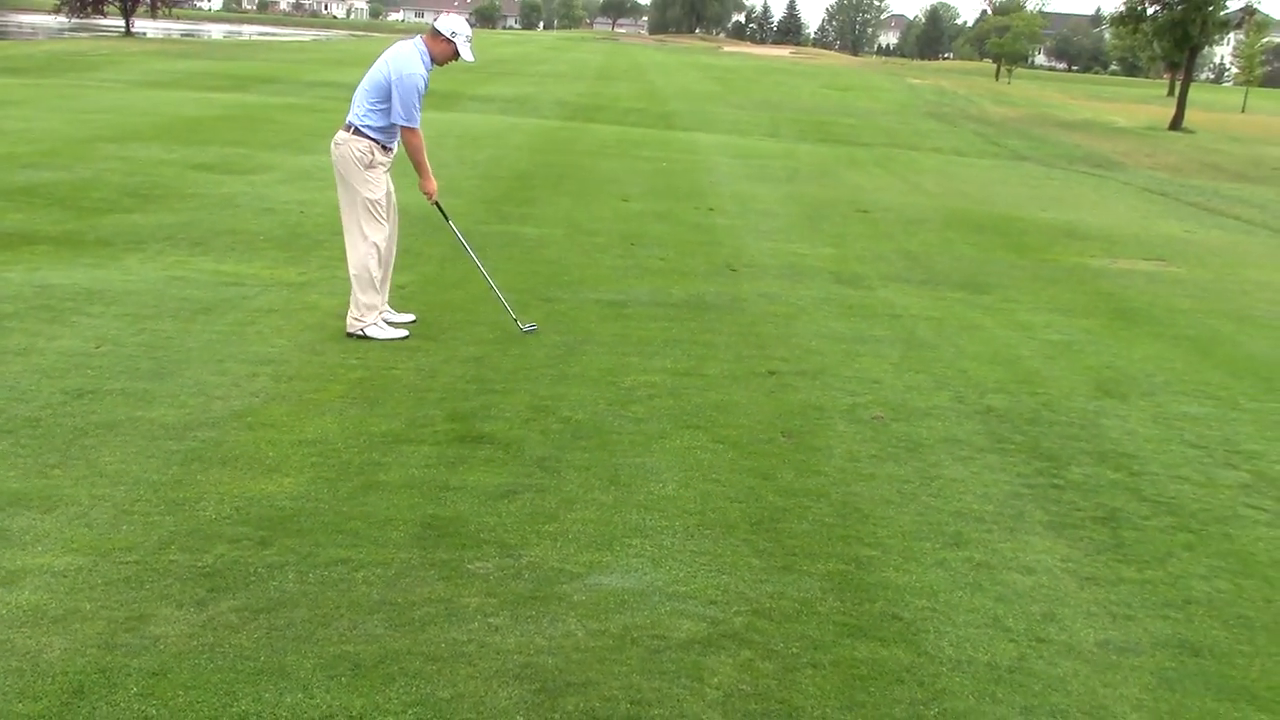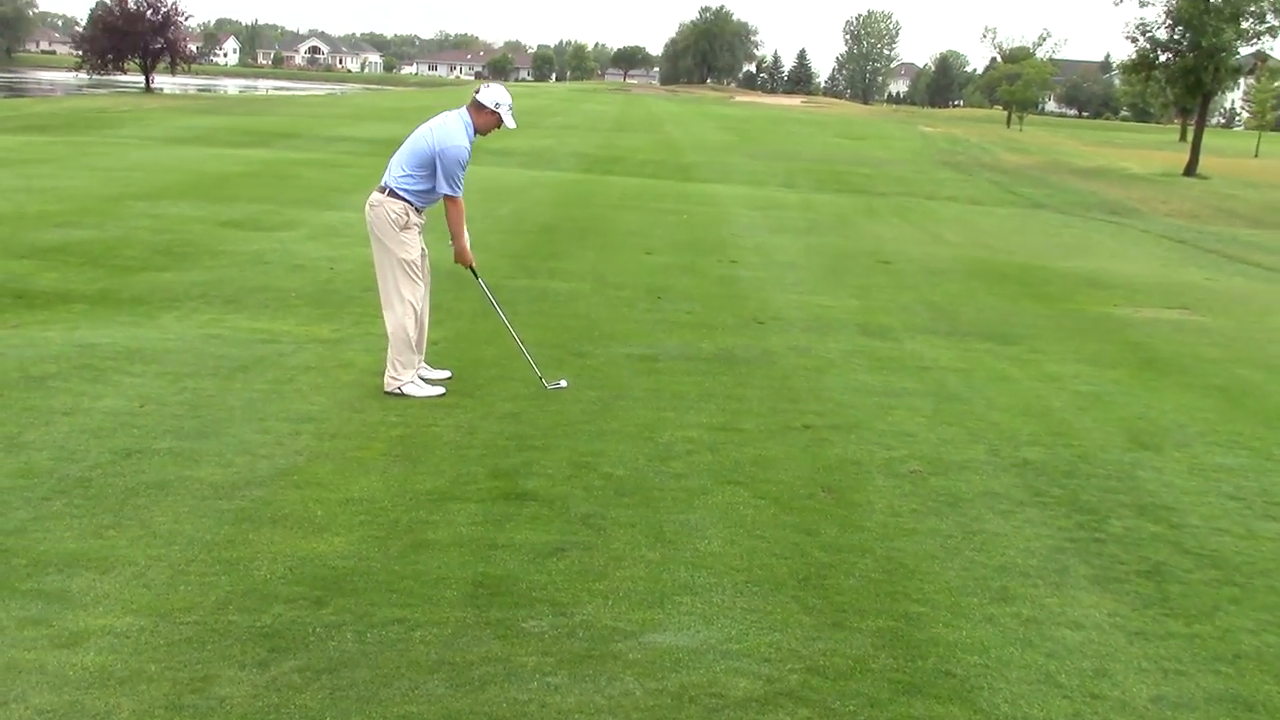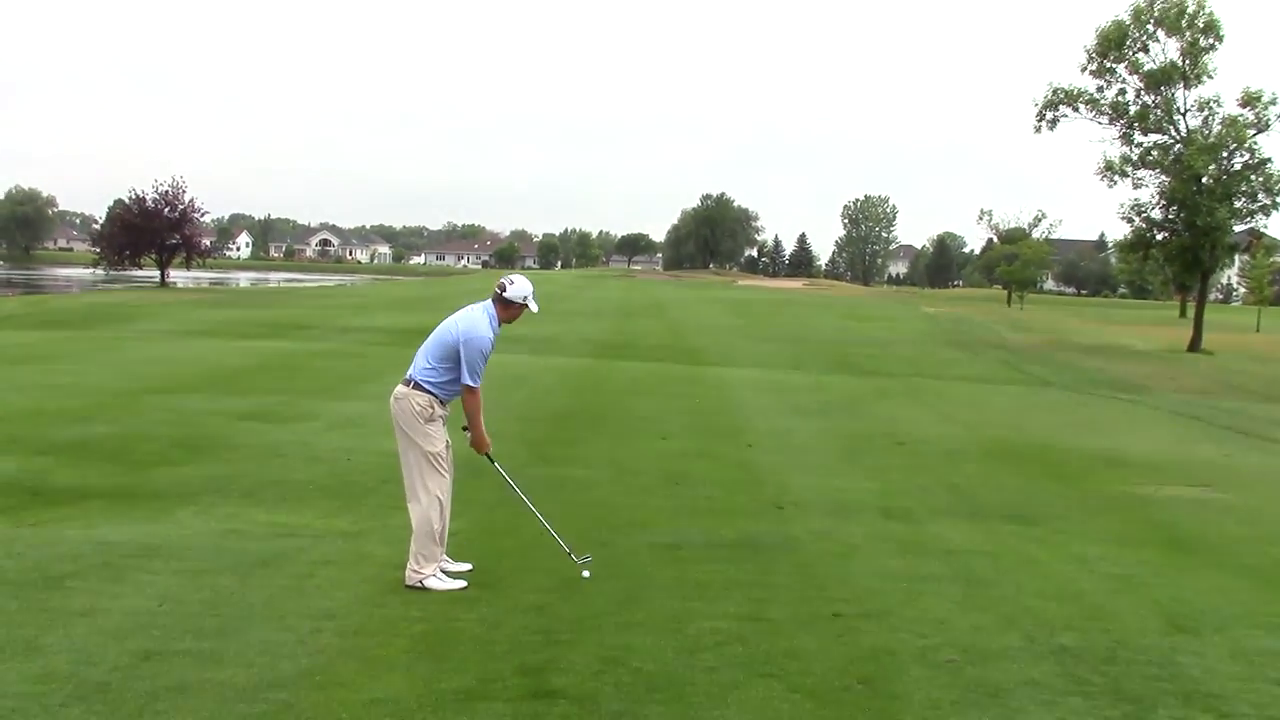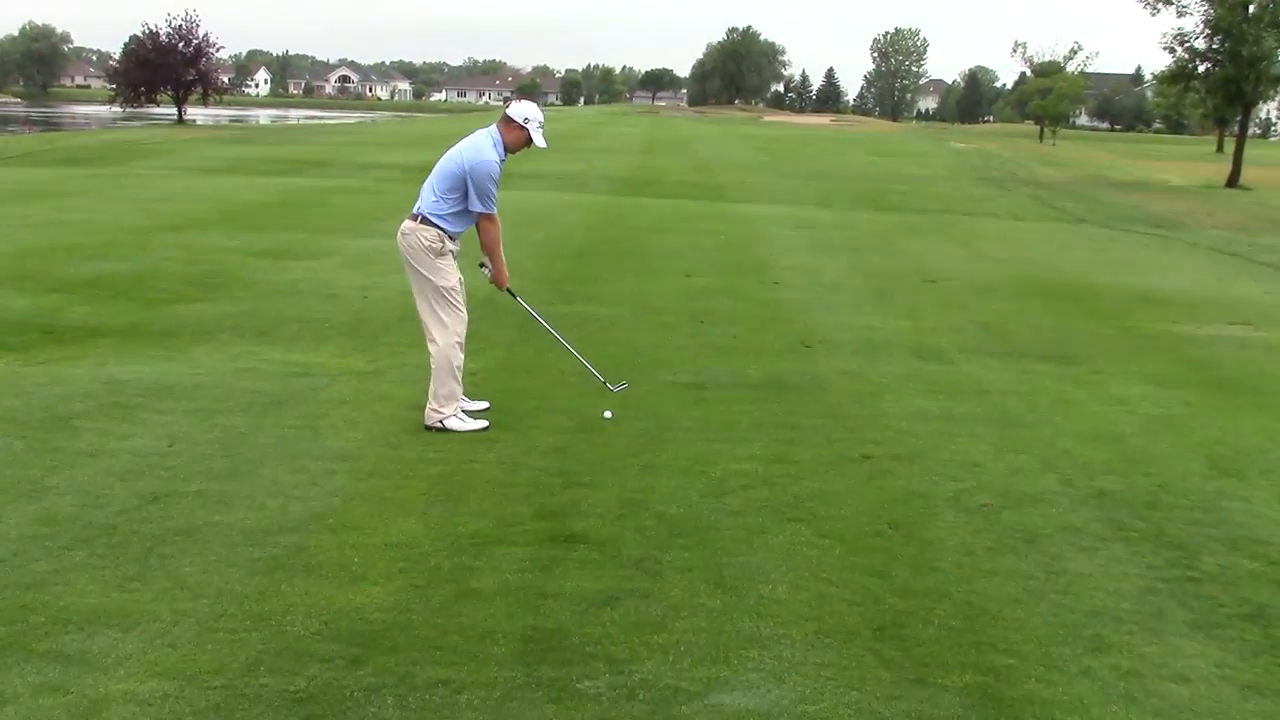
dt=0.7s
person 1, frame 1
left shoulder: (407, 48)
right shoulder: (412, 71)
right elbow: (410, 131)
right wrist: (426, 177)
left hip: (369, 149)
right hip: (360, 151)
left knee: (383, 232)
right knee: (369, 235)
left ankle: (375, 307)
right ankle: (363, 319)
person 1, frame 2
left shoulder: (453, 121)
right shoulder: (456, 142)
left elbow: (451, 194)
right elbow: (452, 200)
left wrist: (462, 231)
right wrist: (461, 247)
left hip: (402, 209)
right hip: (393, 211)
left knee: (417, 290)
right knee: (405, 295)
left ankle: (412, 364)
right ankle: (400, 377)
person 1, frame 3
left shoulder: (478, 313)
right shoulder: (479, 333)
left elbow: (469, 385)
right elbow: (469, 391)
left wrist: (477, 427)
right wrist: (479, 434)
left hip: (425, 401)
right hip: (418, 404)
left knee: (439, 483)
right knee: (430, 488)
left ankle: (434, 556)
right ankle: (421, 571)
person 1, frame 4
left shoulder: (484, 142)
right shoulder: (485, 159)
left elbow: (482, 214)
right elbow: (487, 218)
left wrist: (489, 257)
right wrist: (499, 266)
left hip: (433, 236)
right hip: (427, 238)
left knee: (450, 321)
right knee: (449, 325)
left ankle: (449, 396)
right ankle: (442, 411)
